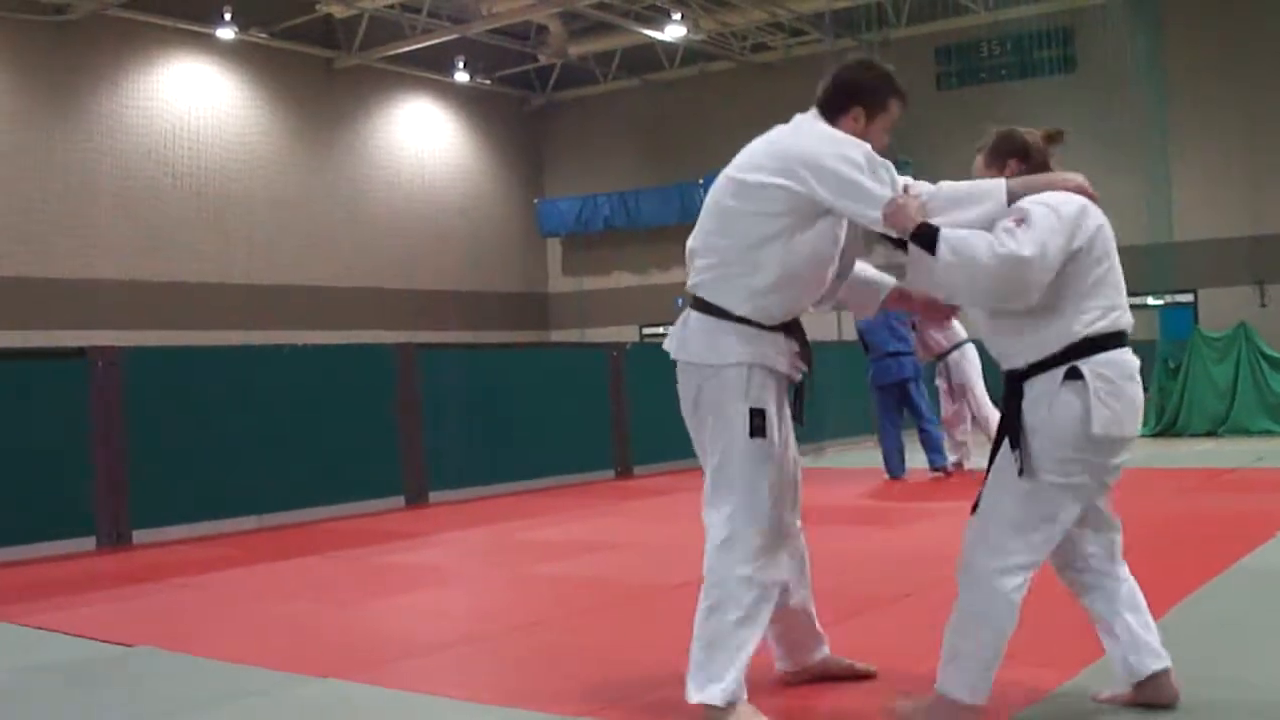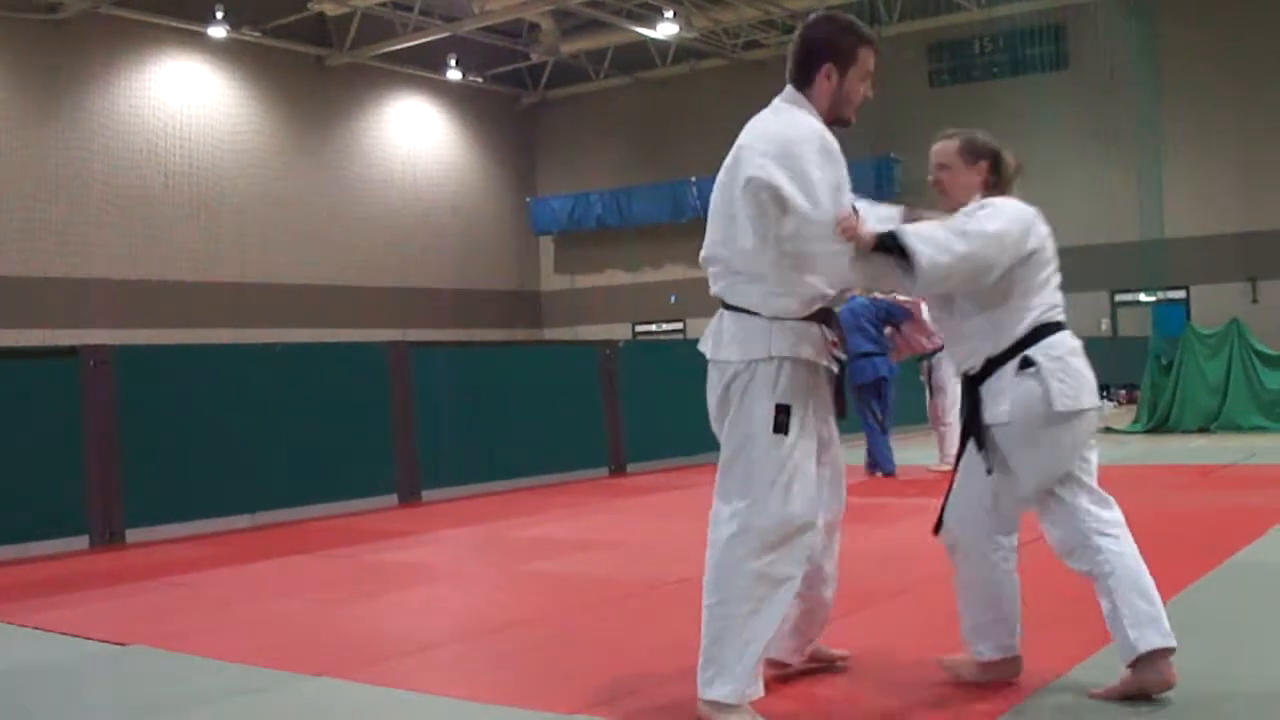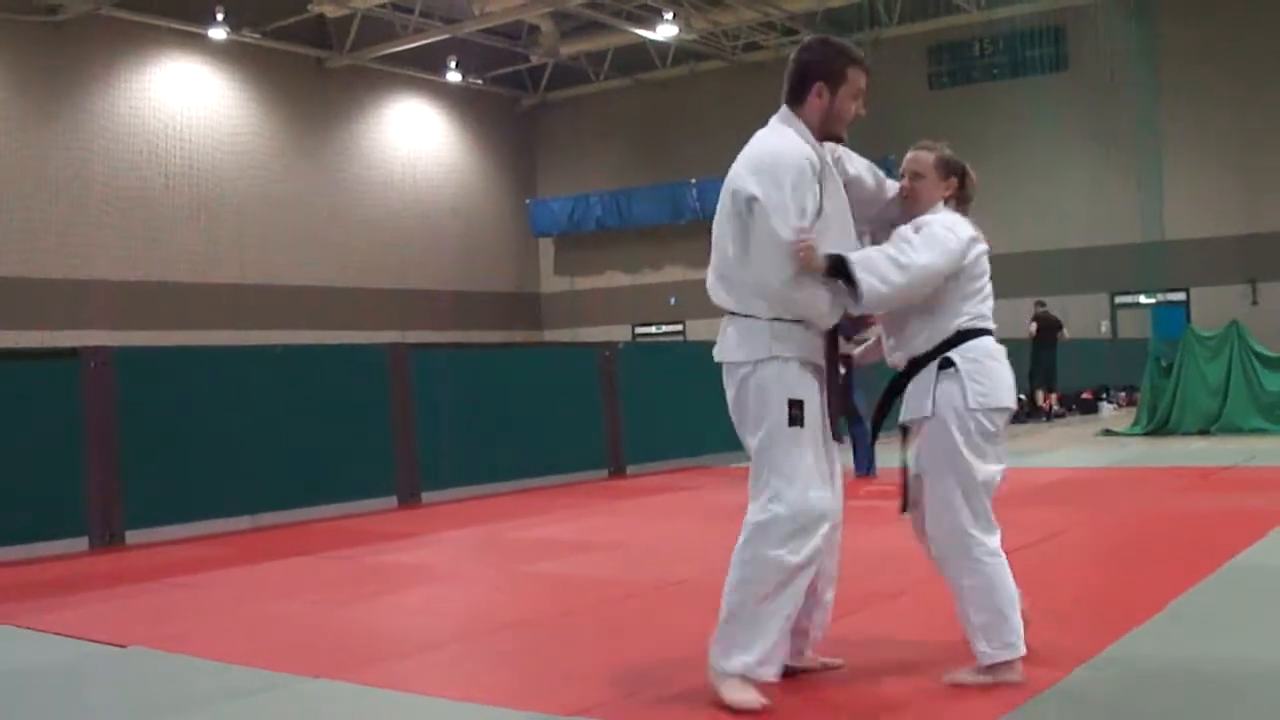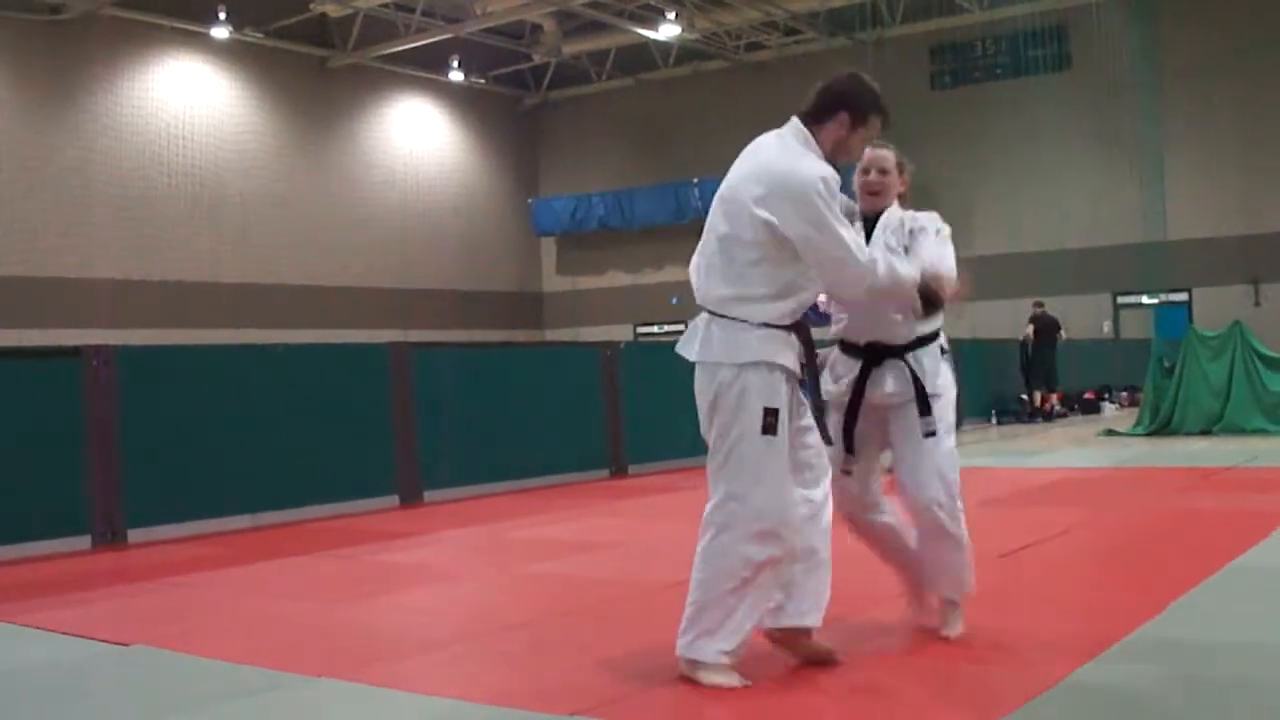
dt=0.4s
person 1, frame 1
left shoulder: (801, 151)
right shoulder: (817, 150)
left elbow: (826, 266)
right elbow: (914, 208)
left wrist: (903, 296)
right wrist: (1033, 186)
left hip: (744, 346)
right hip: (728, 351)
left knee: (776, 509)
right knee: (748, 519)
left ankle: (800, 652)
person 1, frame 2
left shoulder: (797, 133)
right shoulder: (795, 137)
left elbow: (841, 221)
right elbow: (848, 240)
left wrist: (921, 222)
left hip: (792, 349)
right hip: (764, 350)
left knee: (816, 502)
right knee: (761, 514)
left ankle: (790, 643)
person 1, frame 3
left shoulder: (810, 155)
right shoulder: (781, 158)
left elbow: (878, 195)
right elbow: (779, 276)
right wrist: (852, 300)
left hip: (792, 350)
right hip: (771, 351)
left knee: (818, 503)
right knee: (793, 508)
left ankle: (791, 645)
right ankle: (736, 659)
person 1, frame 4
left shoulder: (784, 155)
right shoulder: (799, 176)
left elbow: (826, 254)
right elbow: (851, 272)
left wrist: (897, 275)
right wrist: (915, 282)
left hip: (765, 349)
right hip: (744, 355)
left knee: (804, 481)
right knee: (752, 506)
left ankle: (791, 619)
right ankle: (703, 648)
person 2, frame 1
left shoulder: (1056, 211)
right shoulder: (1033, 222)
left elbow: (1002, 270)
right elbow: (962, 280)
left wrist: (923, 231)
right wrist: (911, 233)
left hip: (1073, 398)
right hip: (1088, 396)
left knee: (997, 547)
right knee: (1087, 546)
person 2, frame 2
left shoulder: (1003, 217)
right shoulder: (972, 224)
left elbow: (965, 251)
left wrist: (880, 242)
left hip: (1033, 387)
right hip: (1048, 385)
left knee: (974, 526)
right knee: (1089, 523)
left ankle: (995, 657)
right ankle: (1152, 650)
person 2, frame 3
left shoulder: (941, 232)
right shoulder: (922, 232)
left elbow: (903, 272)
left wrist: (828, 264)
right wrist: (881, 345)
left hip: (958, 385)
right hip: (942, 386)
left knee: (959, 523)
right knee: (930, 514)
left ankle: (1001, 656)
right ankle: (992, 613)
person 2, frame 4
left shoulder: (923, 227)
left elbow: (938, 268)
left hip: (915, 375)
right hip: (852, 377)
left knee: (930, 495)
right knee: (854, 499)
left ankle: (950, 596)
right ankle: (918, 575)
